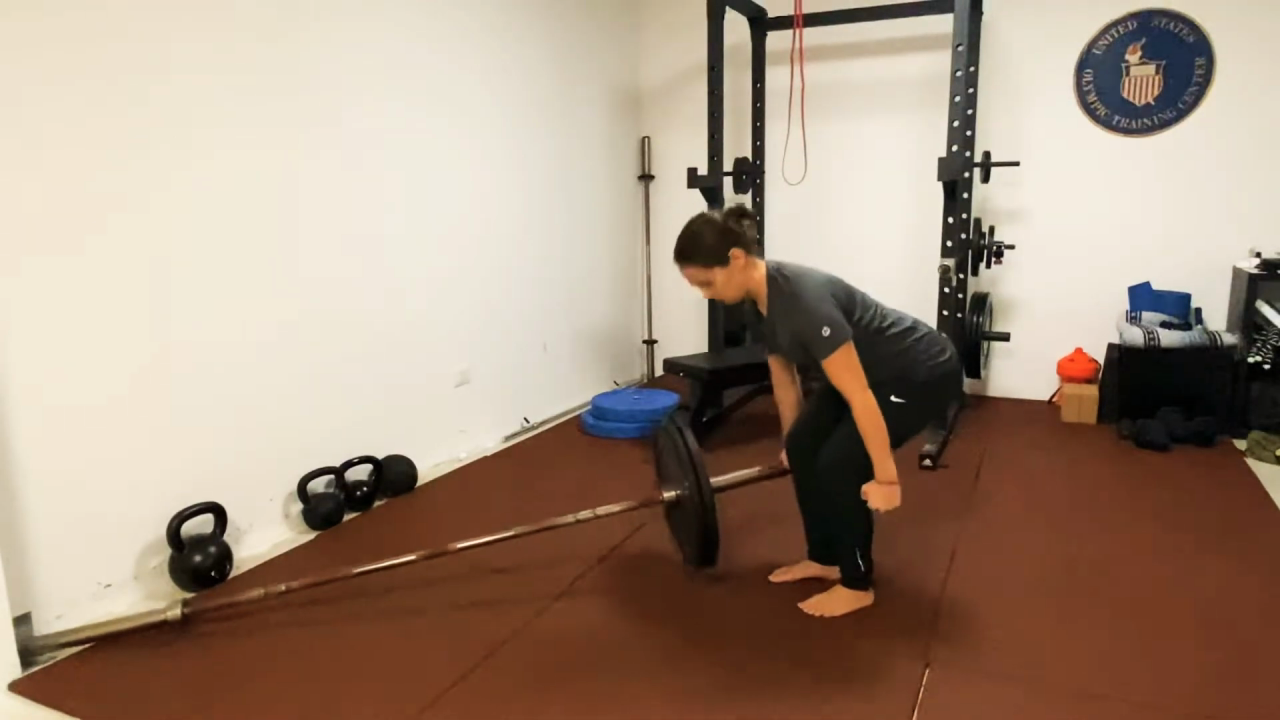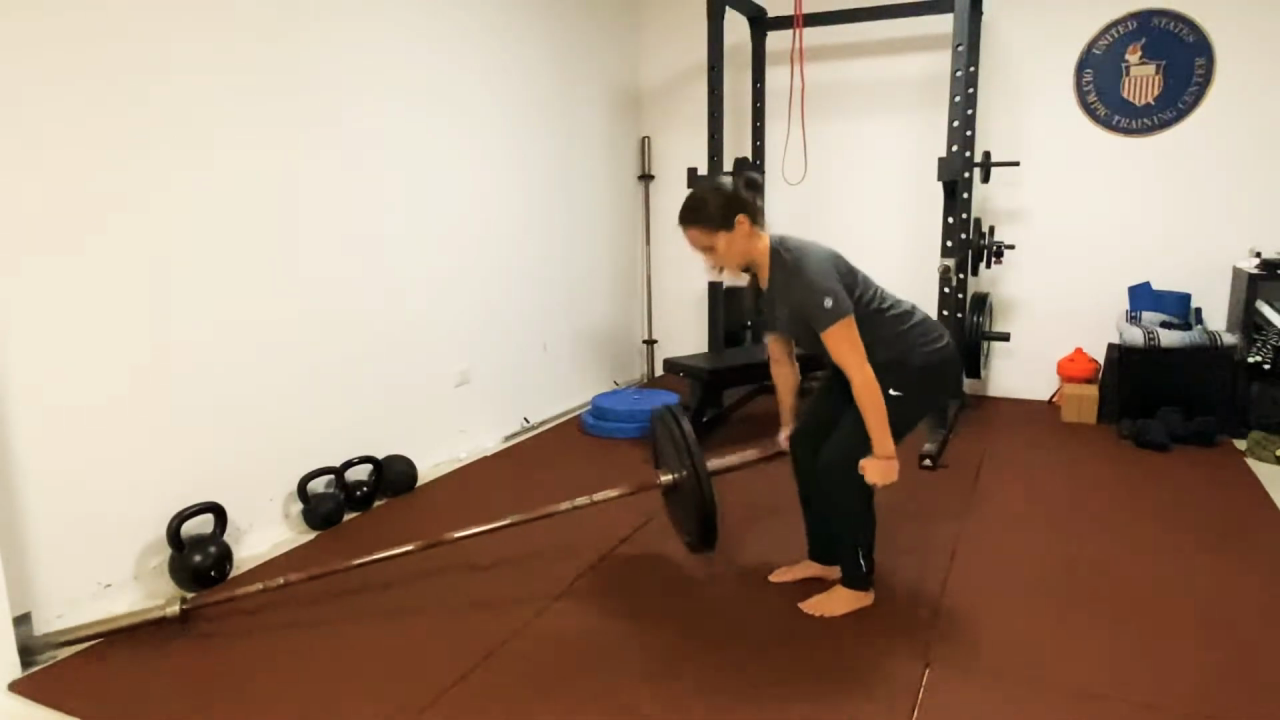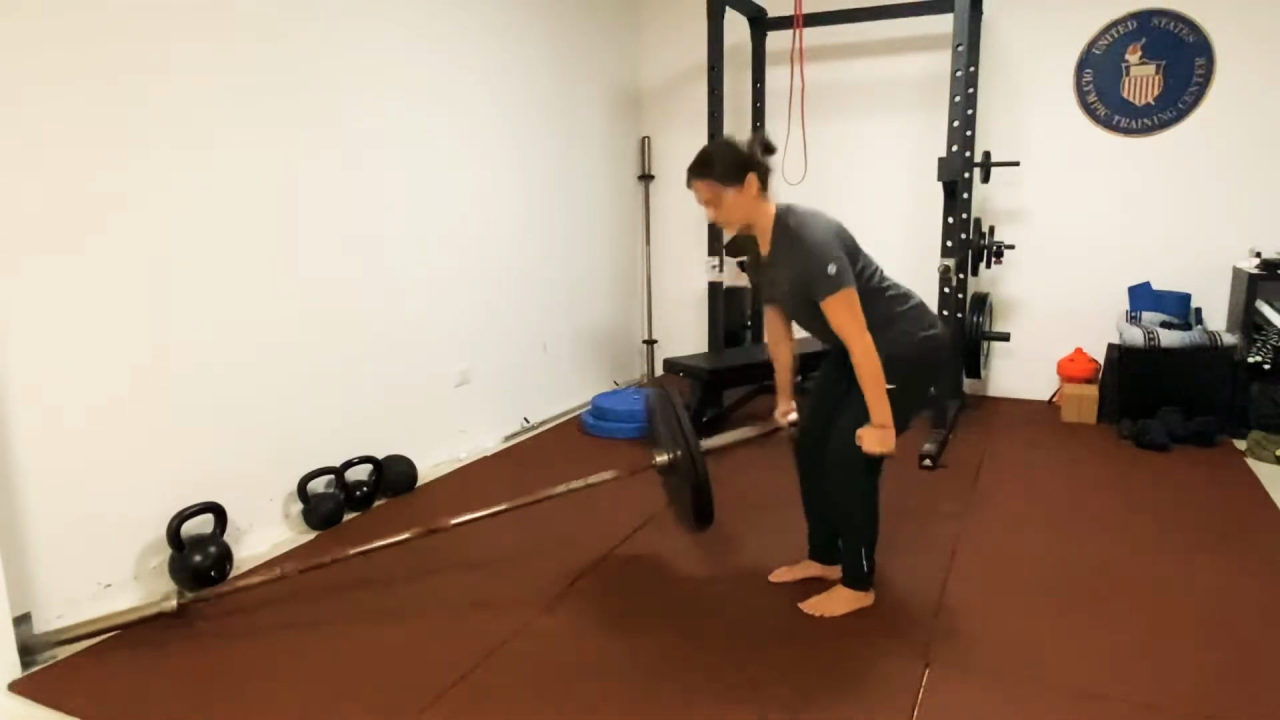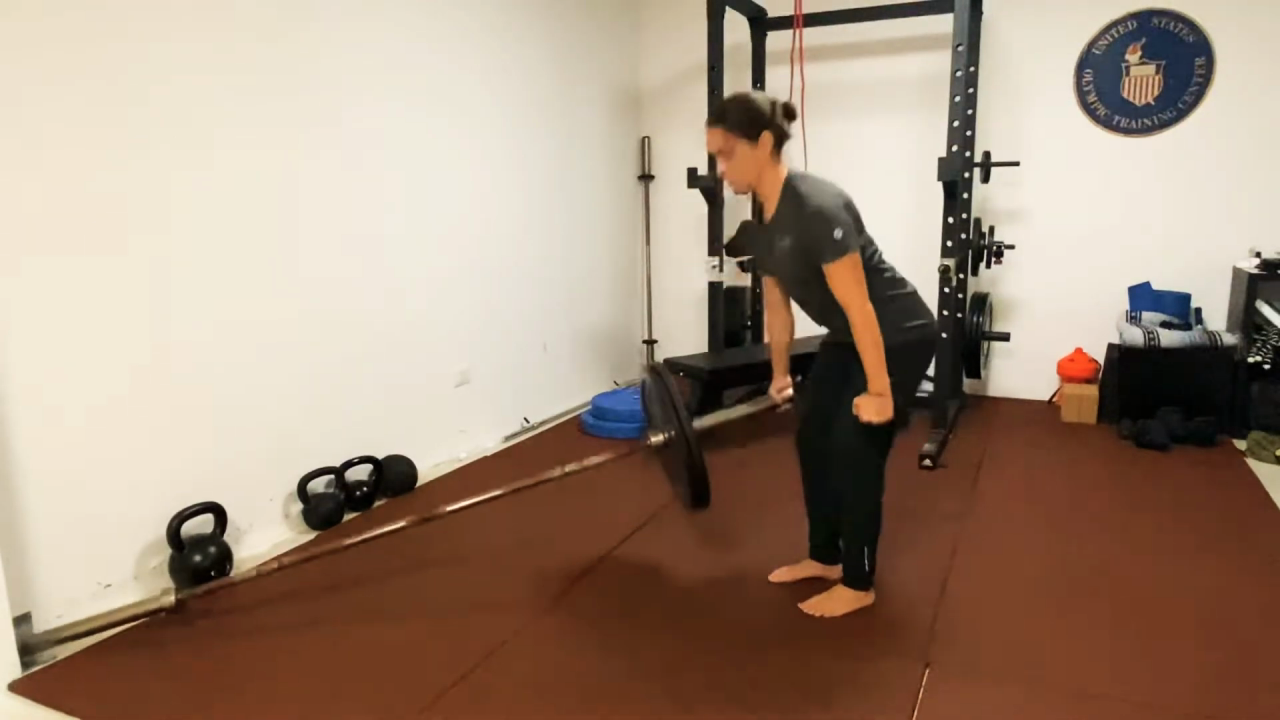
dt=0.1s
person 1, frame 1
left shoulder: (804, 299)
right shoulder: (761, 303)
left elbow: (860, 398)
right elbow: (784, 380)
left wrist: (885, 477)
right wrist: (789, 441)
left hip: (924, 374)
right hip: (878, 371)
left knee: (838, 465)
right knee: (804, 448)
left ankle: (857, 585)
right ankle: (823, 558)
person 1, frame 2
left shoulder: (805, 273)
right shoulder: (762, 281)
left elbow: (858, 371)
right elbow: (782, 360)
left wrist: (884, 453)
right wrist: (788, 425)
left hip: (918, 361)
right hip: (873, 363)
left knee: (842, 462)
right knee: (808, 448)
left ankle: (857, 586)
right ankle: (824, 559)
person 1, frame 3
left shoulder: (809, 240)
right shoulder: (761, 252)
left elbow: (858, 339)
right elbow: (778, 333)
left wrist: (881, 423)
right wrist: (784, 399)
left hip: (909, 348)
right hip: (864, 346)
left knee: (848, 456)
right knee: (812, 444)
left ankle: (858, 585)
right ankle: (824, 558)
person 1, frame 4
left shoulder: (818, 208)
right shoulder: (762, 223)
left elbow: (860, 307)
right elbow: (776, 306)
left wrist: (880, 391)
right wrist: (780, 376)
left hip: (898, 336)
right hip: (844, 340)
left knee: (855, 459)
right knee: (813, 445)
left ankle: (858, 585)
right ankle: (824, 558)
